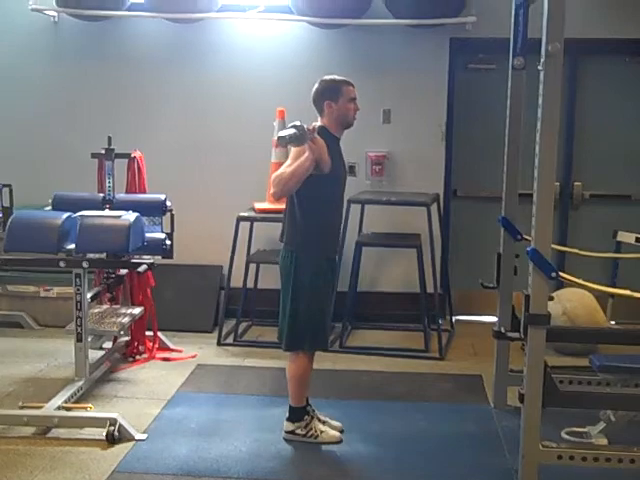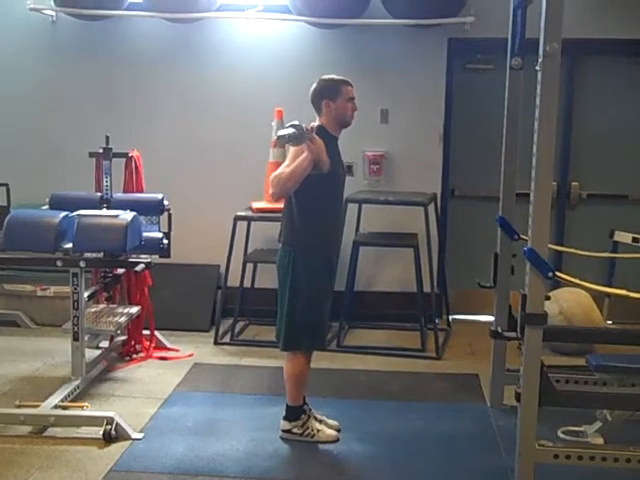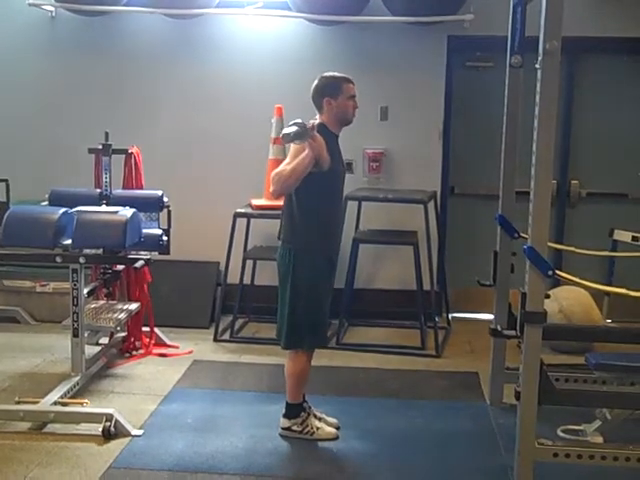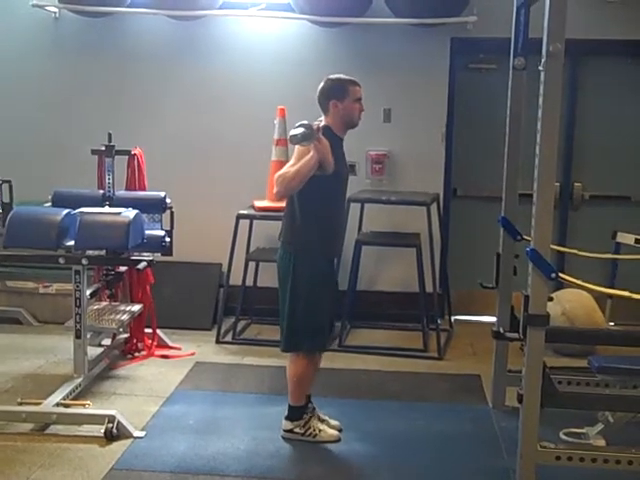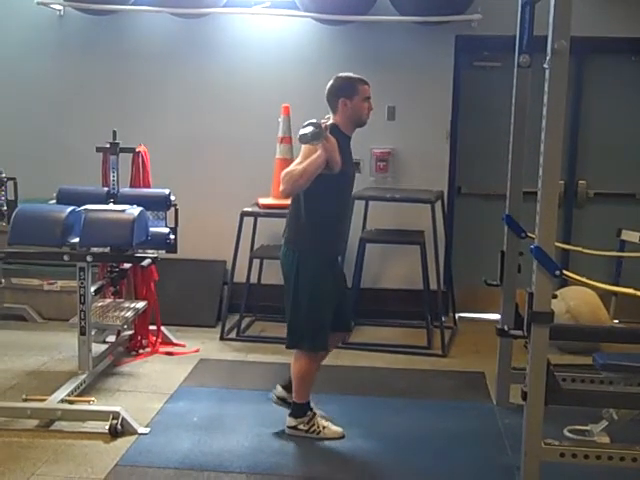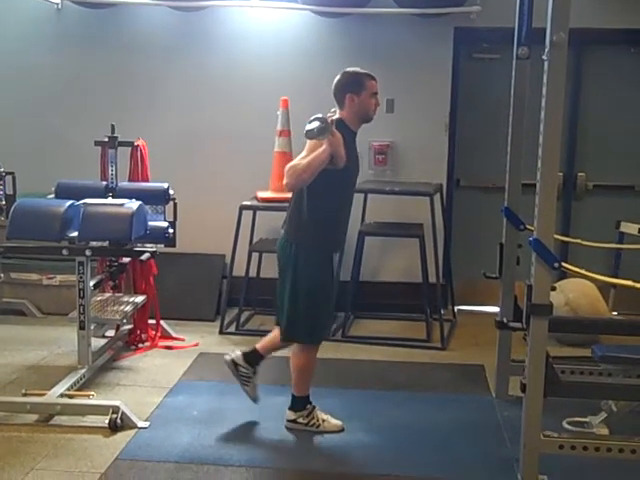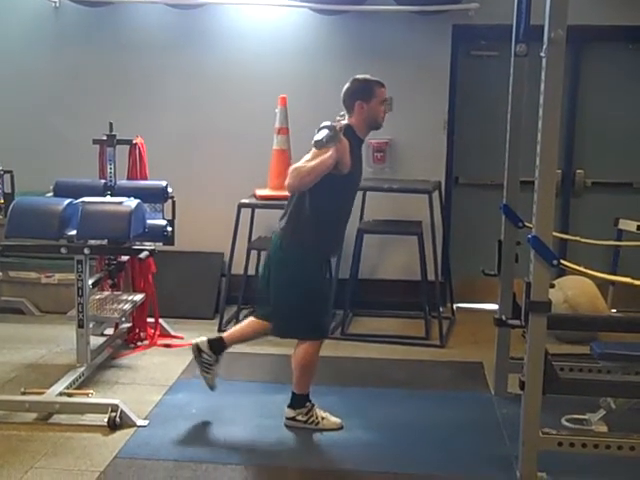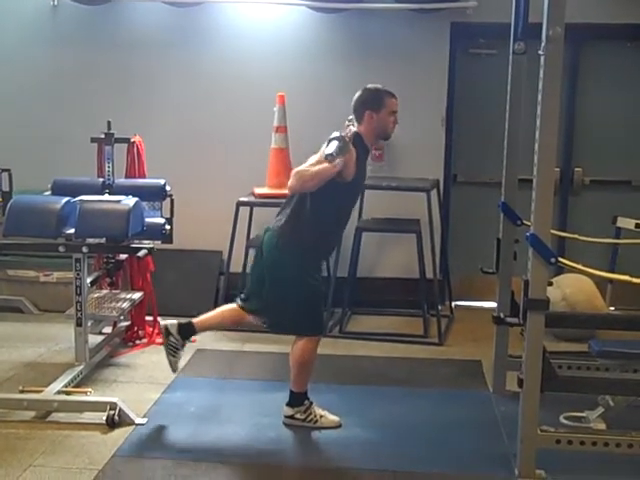
dt=0.3s
person 1, frame 1
left shoulder: (332, 143)
right shoulder: (315, 143)
right elbow: (278, 188)
right wrist: (310, 156)
left hip: (320, 253)
right hip: (304, 255)
left knee: (311, 339)
right knee: (301, 342)
left ankle: (304, 410)
right ankle: (296, 421)
person 1, frame 2
left shoulder: (330, 143)
right shoulder: (314, 142)
right elbow: (277, 188)
right wrist: (308, 156)
left hip: (318, 253)
right hip: (302, 254)
left knee: (309, 339)
right knee: (299, 341)
left ankle: (300, 409)
right ankle: (293, 420)
person 1, frame 3
left shoulder: (329, 140)
right shoulder: (314, 140)
right elbow: (278, 186)
right wrist: (310, 154)
left hip: (317, 252)
right hip: (302, 253)
left knee: (309, 336)
right knee: (301, 339)
left ankle: (300, 407)
right ankle: (293, 418)
person 1, frame 4
left shoulder: (334, 143)
right shoulder: (319, 143)
right elbow: (281, 188)
right wrist: (315, 156)
left hip: (319, 254)
right hip: (303, 255)
left knee: (317, 339)
right knee: (303, 342)
left ankle: (305, 407)
right ankle: (295, 420)
person 1, frame 5
left shoulder: (341, 140)
right shoulder: (325, 141)
right elbow: (288, 186)
right wrist: (322, 153)
left hip: (322, 252)
right hip: (306, 253)
left knee: (335, 329)
right knee: (310, 338)
left ankle: (292, 388)
right ankle: (300, 416)
person 1, frame 6
left shoulder: (346, 136)
right shoulder: (332, 137)
right elbow: (292, 179)
right wrist: (326, 149)
left hip: (315, 245)
right hip: (305, 246)
left knee: (306, 326)
right knee: (308, 332)
left ankle: (248, 360)
right ankle: (299, 411)
person 1, frame 7
left shoulder: (349, 142)
right shoulder: (340, 143)
right elbow: (293, 181)
right wrist: (332, 155)
left hip: (298, 245)
right hip: (300, 248)
left knee: (275, 318)
right knee: (311, 331)
left ankle: (211, 346)
right ankle: (299, 409)
person 1, frame 8
left shoulder: (355, 150)
right shoulder: (347, 151)
left elbow: (317, 169)
right elbow: (296, 182)
right wrist: (336, 164)
left hip: (287, 243)
right hip: (293, 248)
left knee: (254, 311)
right knee: (309, 329)
left ankle: (182, 330)
right ankle: (297, 407)
